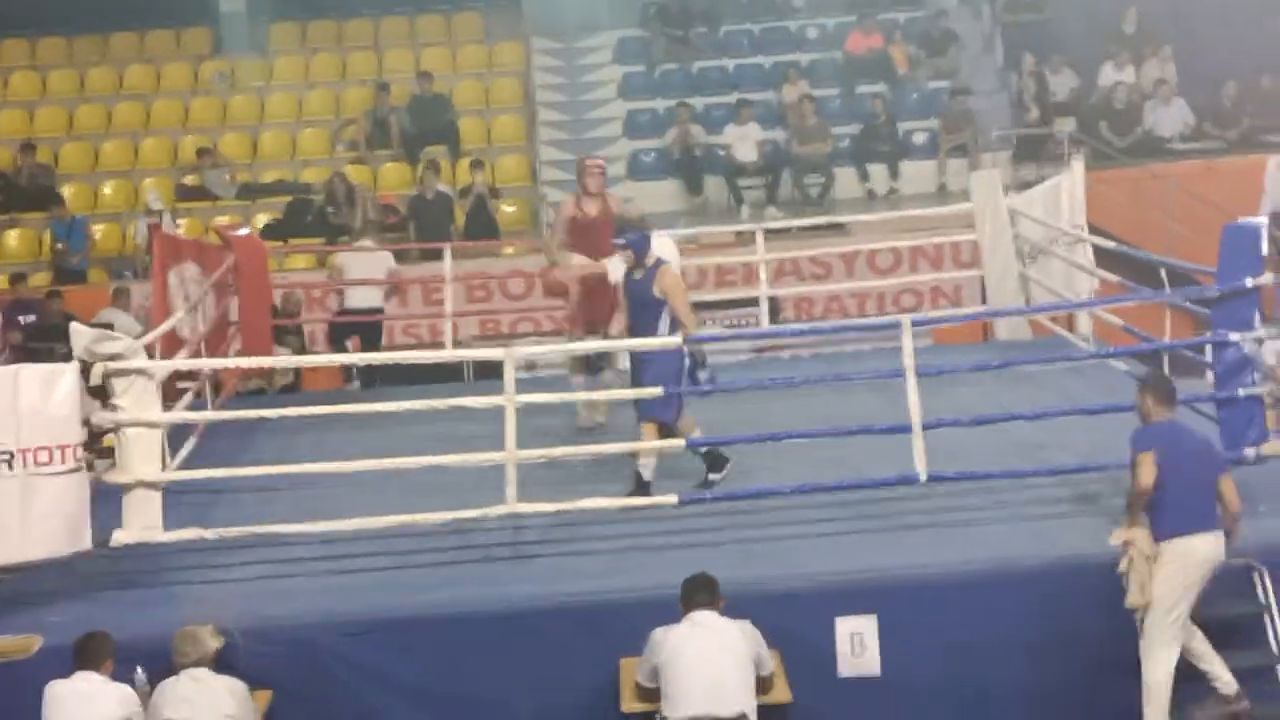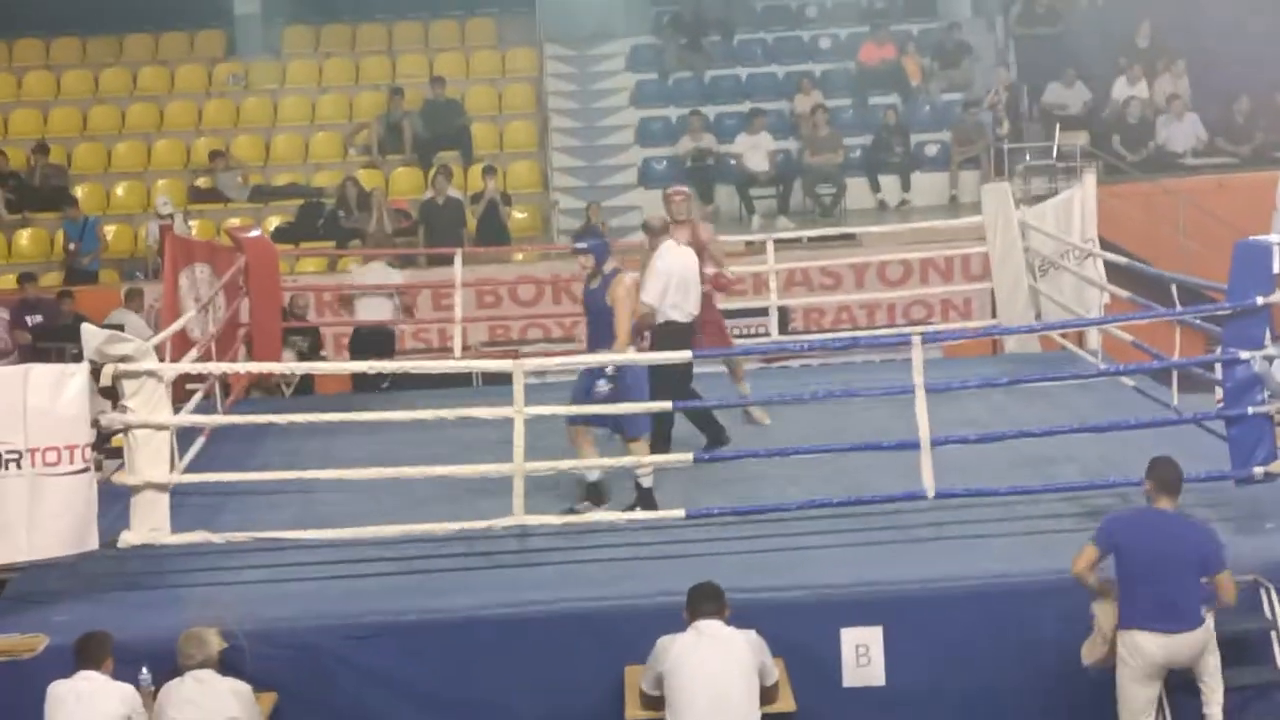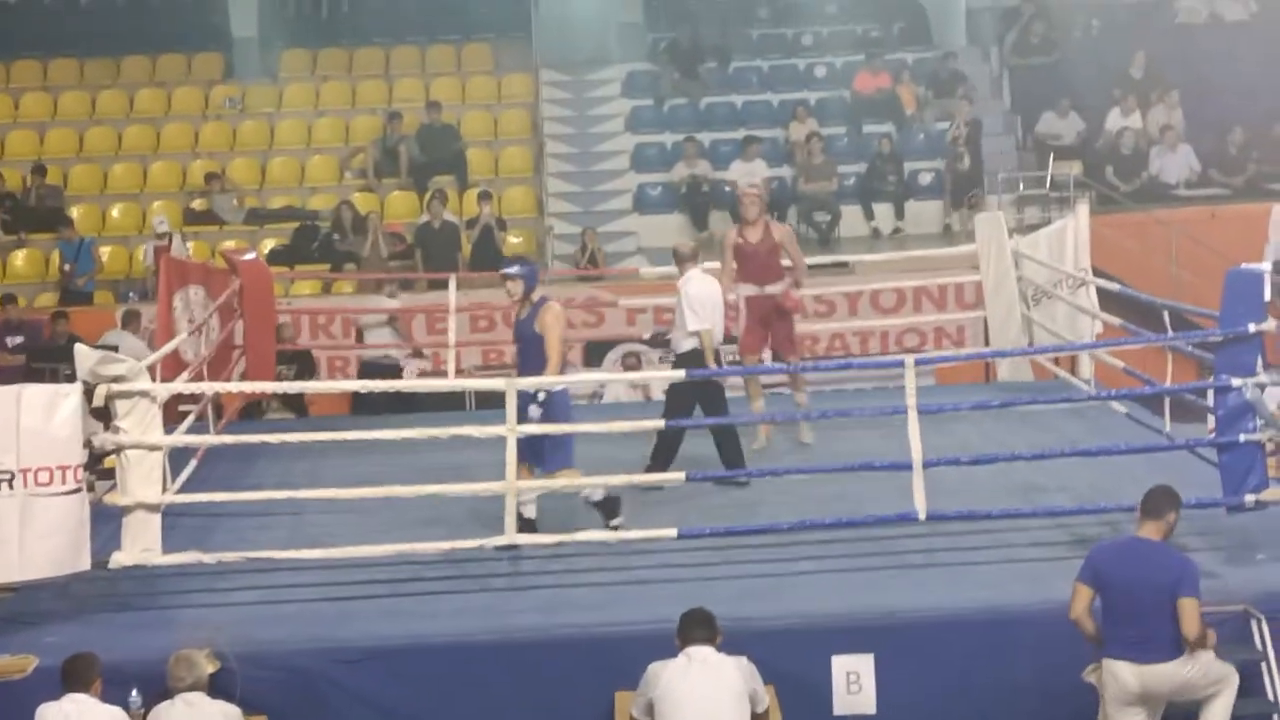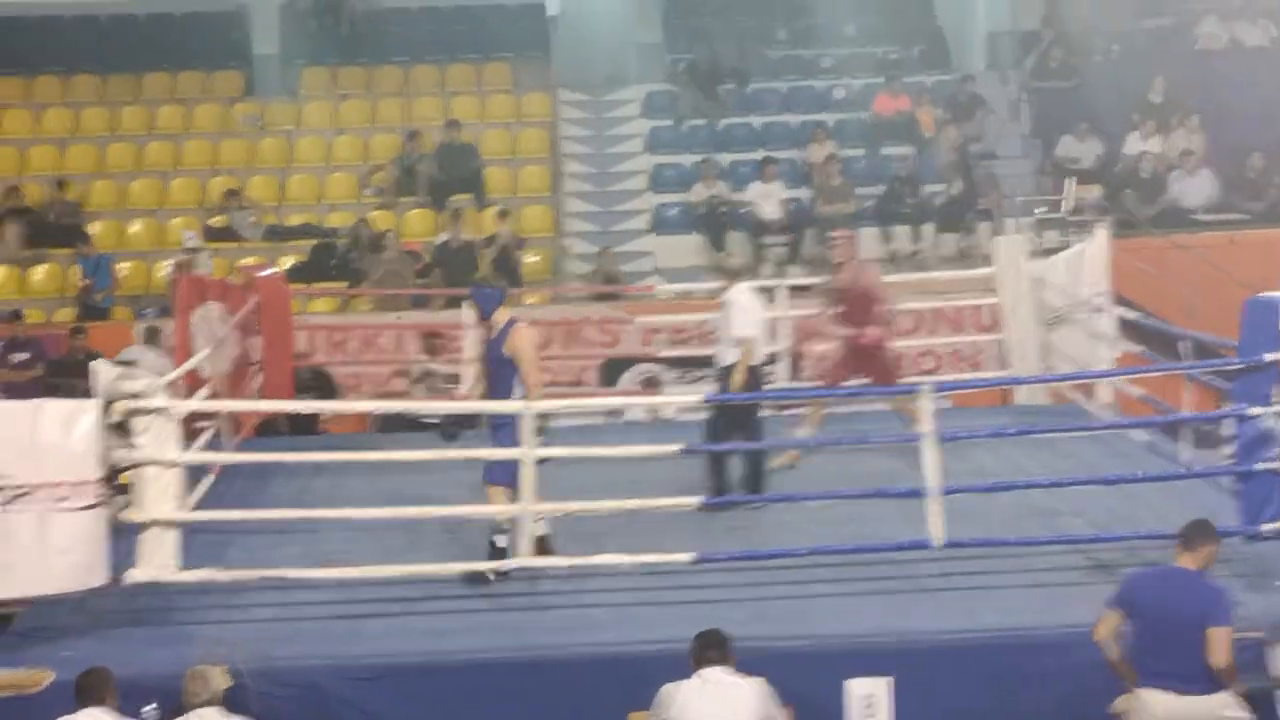
dt=0.3s
person 1, frame 1
left shoulder: (665, 275)
right shoulder: (629, 274)
left elbow: (687, 321)
right elbow: (623, 313)
left wrist: (698, 360)
left hip: (663, 355)
right hip: (642, 353)
left knee: (648, 421)
right knee: (672, 416)
left ankle: (642, 488)
right ankle: (716, 461)
person 1, frame 2
left shoulder: (620, 284)
right shoulder: (591, 281)
left elbow: (623, 334)
left wrist: (608, 374)
left hip: (621, 367)
right hip: (597, 364)
left knee: (633, 436)
right knee: (577, 428)
left ankle: (647, 499)
right ankle: (595, 492)
person 1, frame 3
left shoulder: (550, 312)
right shoulder: (521, 312)
left elbow: (554, 363)
left wrist: (538, 400)
left hip: (549, 399)
right hip: (530, 396)
left knee: (558, 469)
right knee: (521, 464)
left ankle: (607, 504)
right ankle: (526, 527)
person 1, frame 4
left shoulder: (519, 334)
right shoulder: (492, 333)
left elbow: (533, 384)
right elbow: (485, 378)
left hip: (516, 420)
right hip: (502, 418)
left knee: (496, 486)
right knee: (517, 487)
left ankle: (498, 556)
right ankle: (542, 546)
person 2, frame 1
left shoulder: (1147, 434)
right shoulder: (1203, 441)
left elbow: (1144, 483)
right elbow: (1234, 506)
left wrist: (1133, 516)
right wrist: (1225, 537)
left hip: (1180, 549)
right hip: (1210, 544)
left knee: (1158, 644)
right knee: (1173, 626)
right ankle: (1230, 691)
person 2, frame 2
left shoulder: (1117, 524)
right shoulder: (1203, 534)
left elbow: (1079, 569)
right elbow: (1228, 598)
left wrist: (1106, 589)
left hip: (1137, 644)
right hip: (1188, 642)
person 2, frame 3
left shoulder: (1101, 554)
right shoulder: (1182, 565)
left elbow: (1077, 613)
right elbow: (1191, 632)
right wrist: (1206, 640)
left hip: (1119, 672)
right hip: (1169, 670)
right knee: (1228, 679)
person 2, frame 4
left shoulder: (1136, 582)
right shoulder: (1213, 595)
left elbow: (1101, 635)
right elbow: (1219, 661)
left wrist: (1130, 680)
right wrist: (1231, 684)
left hip: (1151, 698)
right hip: (1202, 701)
person 3, frame 1
left shoulder: (613, 203)
right shoulder: (569, 206)
right elbow: (554, 242)
right wrist: (556, 267)
left hip: (607, 274)
right hip: (579, 275)
left knee: (605, 337)
right knee: (577, 337)
left ankle: (600, 400)
right ankle: (583, 403)
person 3, frame 2
left shoulder: (703, 231)
left elbow: (718, 261)
left wrist: (719, 278)
left hip: (703, 300)
left knee: (731, 357)
left ankle: (748, 405)
person 3, frame 3
left shoulder: (780, 231)
right shoulder: (732, 236)
left elbow: (799, 264)
right elbow: (727, 273)
left wrist: (794, 289)
right wrist: (727, 299)
left hip: (777, 300)
right hip: (749, 302)
left knee: (790, 361)
right knee: (750, 365)
left ankle: (802, 418)
right ankle: (762, 426)
person 3, frame 4
left shoulder: (868, 274)
right shoulder: (834, 278)
left elbow: (885, 308)
right elbow: (831, 311)
left wrist: (882, 329)
left hip: (873, 342)
right hip: (853, 343)
left knee: (897, 396)
right ankle: (794, 451)
person 4, frame 1
left shoulder: (636, 254)
right shoulder: (665, 243)
left elbow: (606, 271)
right elbow: (679, 275)
left hip: (650, 323)
right hip: (667, 320)
left knee: (647, 381)
right knee: (665, 381)
left ankle: (654, 439)
right ankle: (666, 435)
person 4, frame 2
left shoulder: (660, 261)
right shoulder: (689, 253)
left elbow: (648, 307)
left hip: (668, 330)
right hip: (687, 327)
left knee: (661, 393)
right knee: (682, 388)
left ankle: (659, 449)
right ankle: (715, 434)
person 4, frame 3
left shoulder: (688, 287)
right shoulder: (711, 282)
left elbow: (702, 328)
left wrist: (709, 363)
left hip: (692, 357)
right hip: (709, 355)
left knee: (673, 418)
right knee: (718, 416)
left ankle: (656, 471)
right ankle: (736, 469)
person 4, frame 4
left shoulder: (736, 300)
right shoulder: (752, 297)
left elbow: (747, 340)
left wrist: (738, 372)
left hip: (737, 374)
right hip: (751, 373)
left knee: (718, 433)
right knee: (750, 434)
left ankle: (719, 492)
right ankle: (753, 492)
